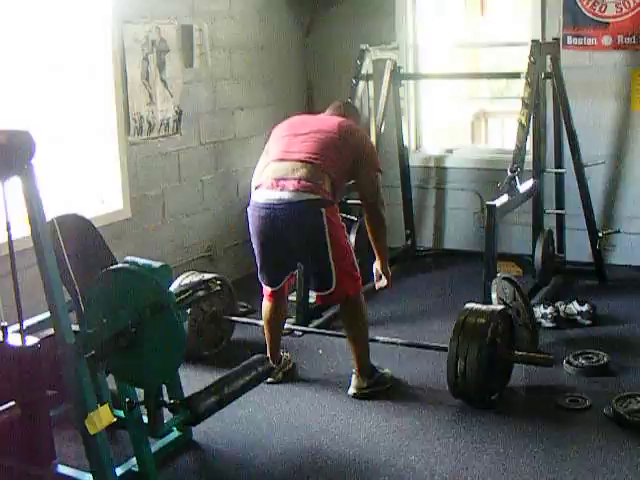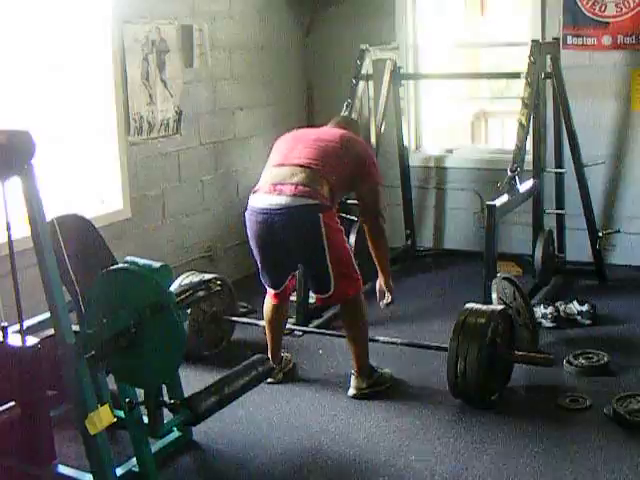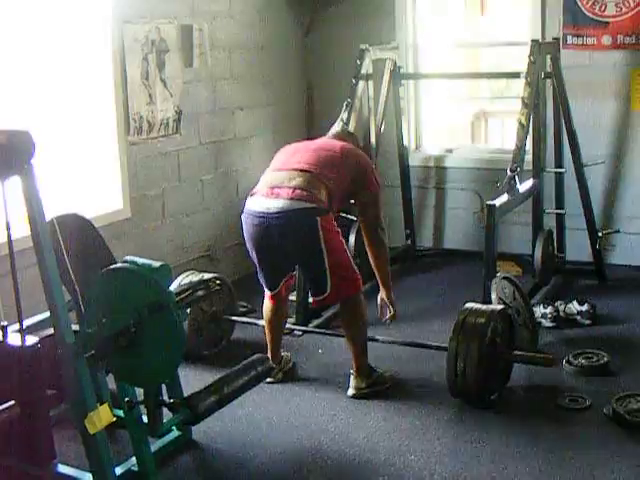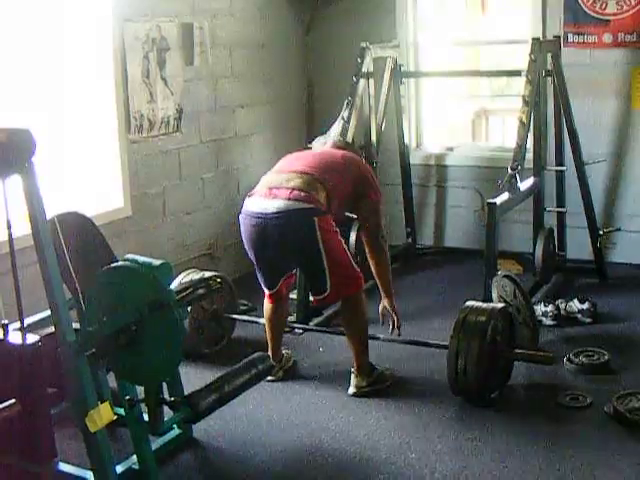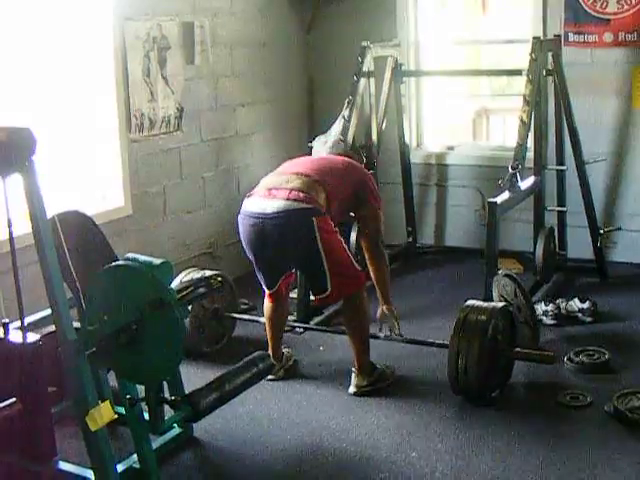
dt=0.1s
person 1, frame 1
left shoulder: (286, 124)
right shoulder: (356, 134)
right elbow: (372, 204)
right wrist: (382, 260)
left hip: (260, 204)
right hip: (308, 205)
left knee: (274, 288)
right knee: (348, 291)
left ankle: (275, 363)
right ankle: (363, 376)
person 1, frame 2
left shoulder: (290, 136)
right shoulder: (358, 146)
right elbow: (372, 217)
right wrist: (384, 275)
left hip: (257, 208)
right hip: (305, 210)
left knee: (277, 290)
right knee: (348, 293)
left ankle: (276, 363)
right ankle: (362, 376)
person 1, frame 3
left shoulder: (292, 149)
right shoulder: (358, 159)
right elbow: (373, 230)
right wrist: (386, 289)
left hip: (253, 212)
right hip: (301, 213)
left knee: (275, 289)
right knee: (349, 290)
left ankle: (275, 364)
right ankle: (362, 376)
person 1, frame 4
left shoulder: (294, 157)
right shoulder: (359, 167)
right elbow: (374, 239)
right wrist: (388, 298)
left hip: (251, 213)
right hip: (299, 215)
left knee: (275, 289)
right knee: (350, 290)
left ankle: (276, 362)
right ankle: (363, 375)
person 1, frame 5
left shoulder: (295, 164)
right shoulder: (360, 175)
right elbow: (373, 246)
right wrist: (385, 302)
left hip: (250, 215)
right hip: (298, 215)
left knee: (274, 288)
right knee: (352, 288)
left ankle: (276, 361)
right ankle: (364, 373)
